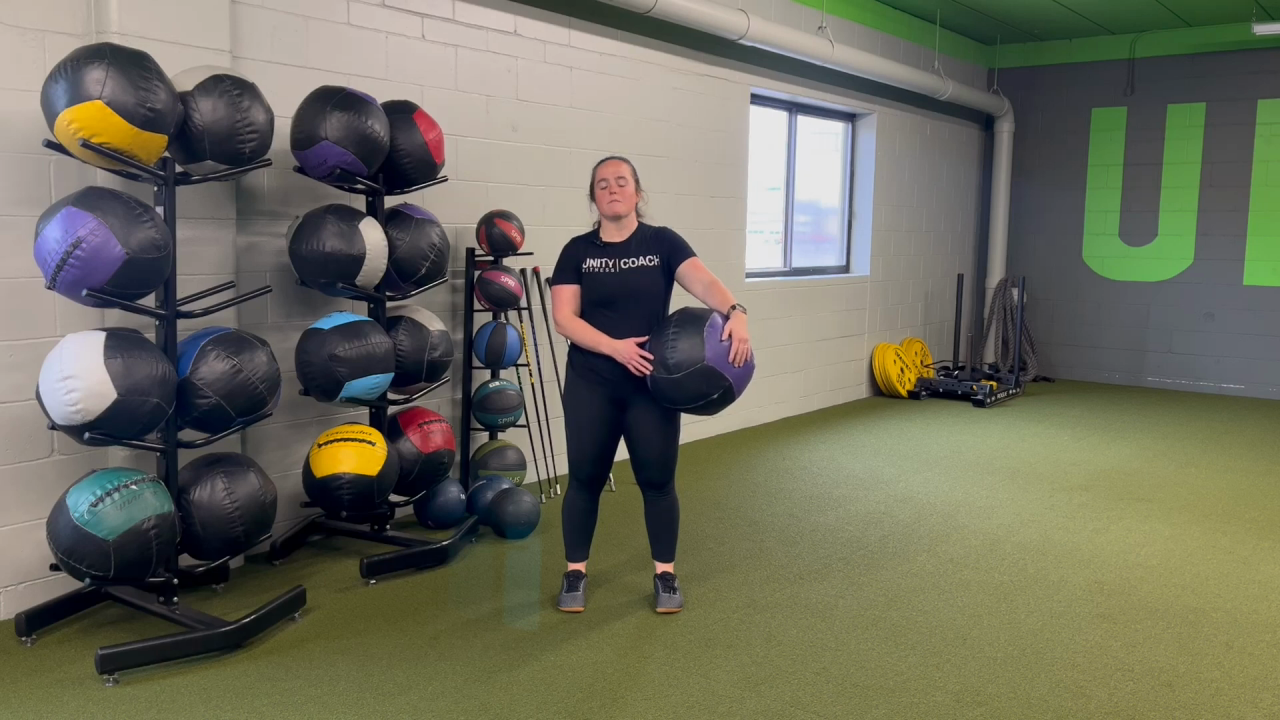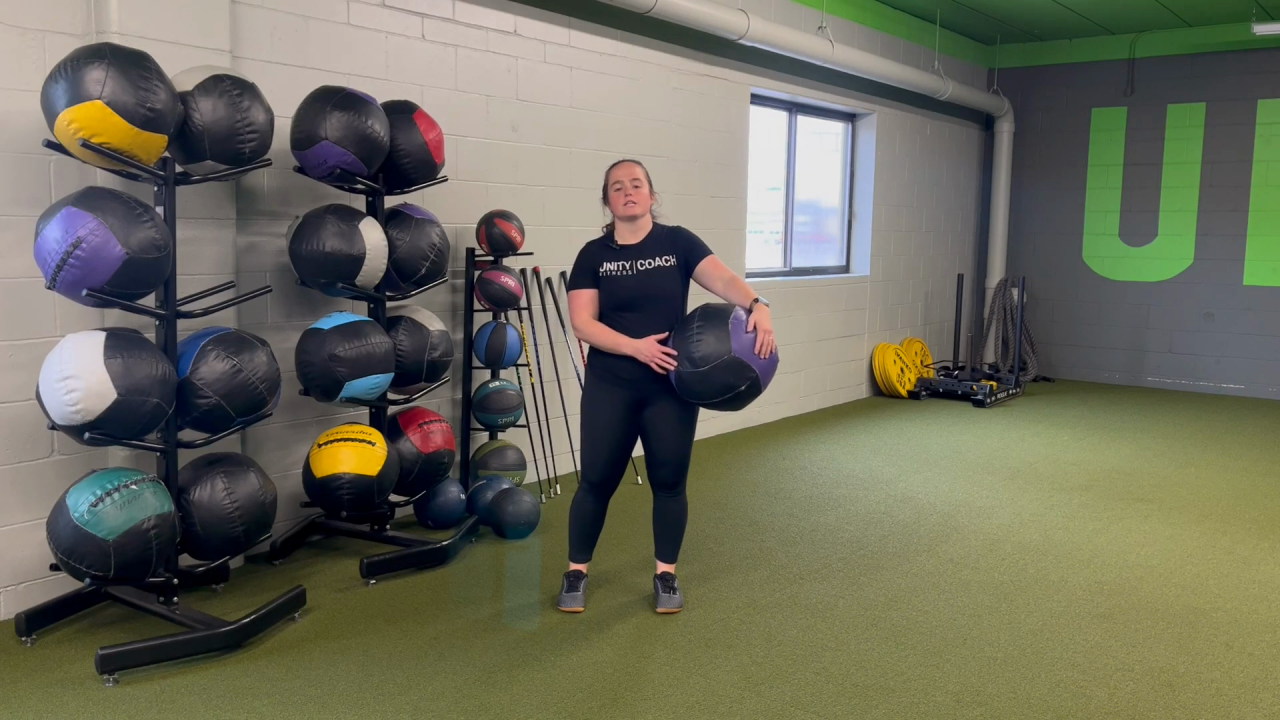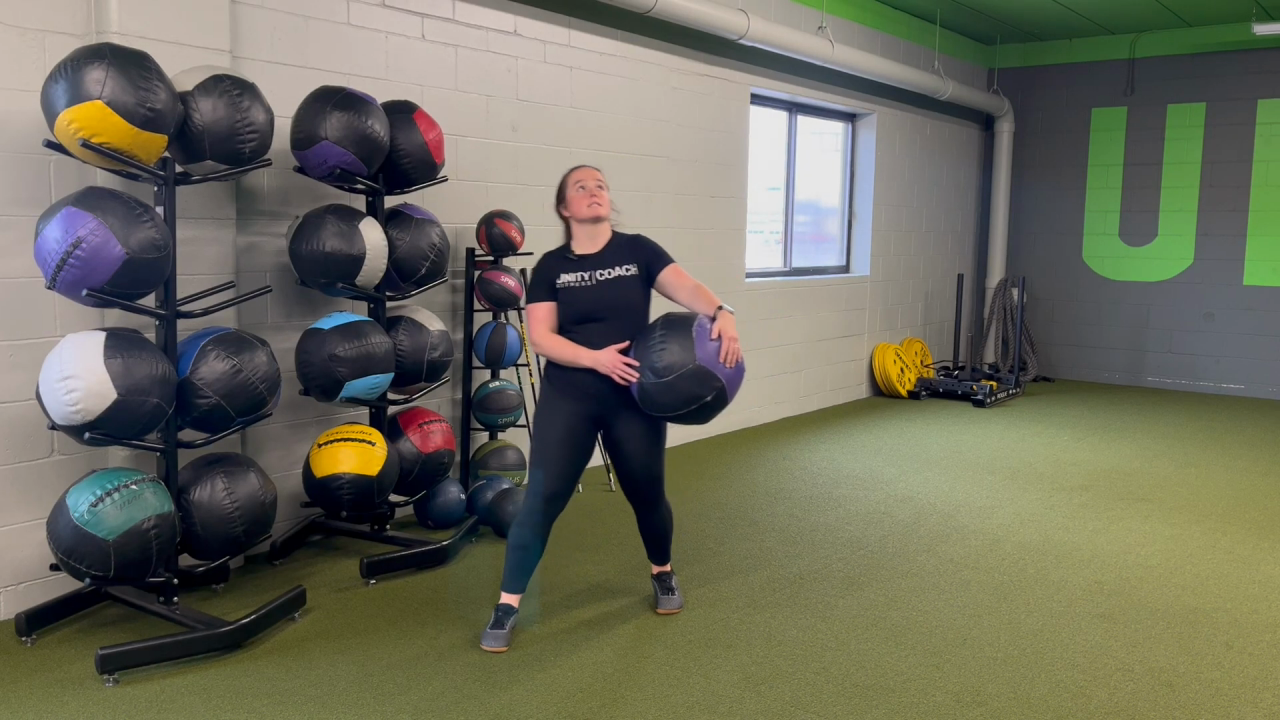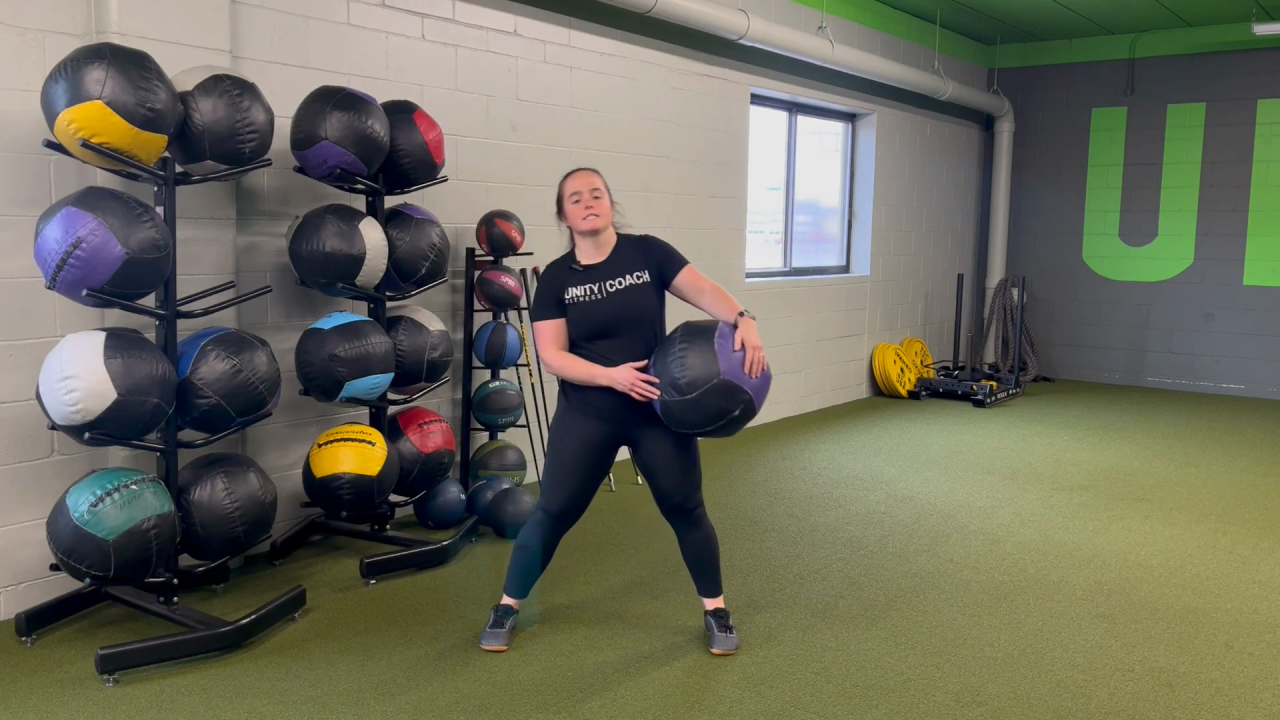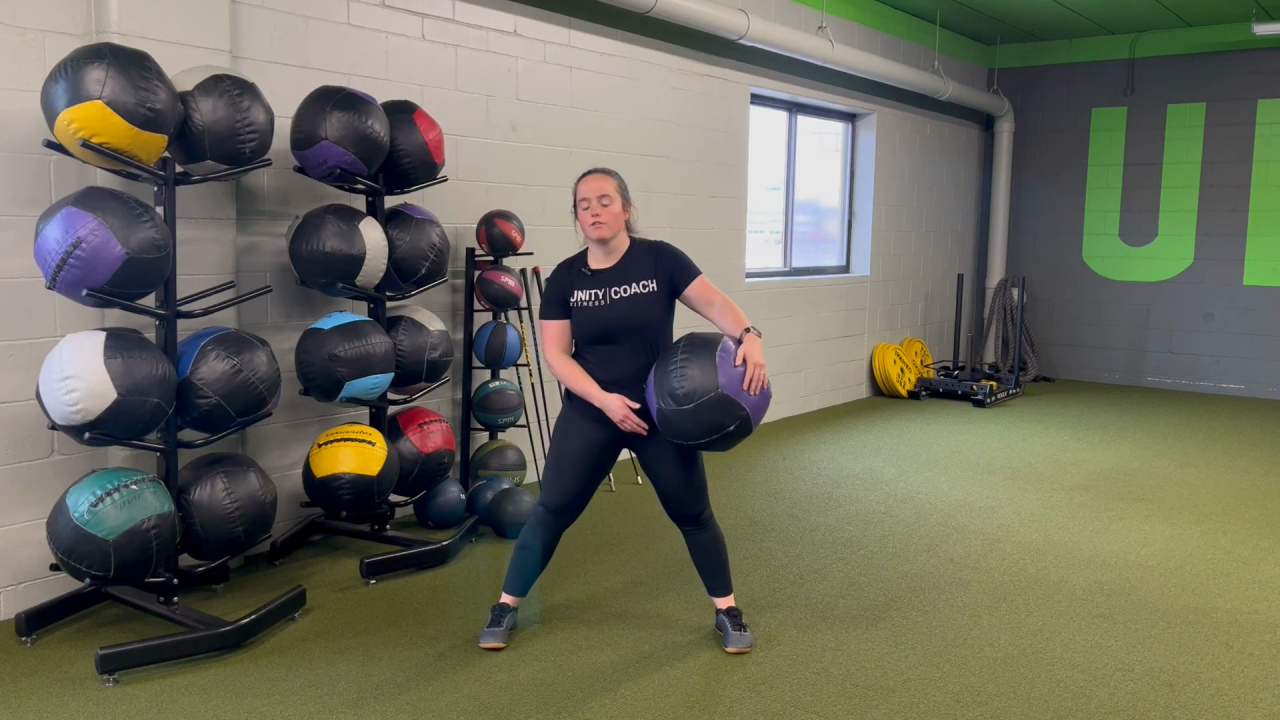
dt=1s
person 1, frame 1
left shoulder: (662, 242)
right shoulder: (578, 251)
left elbow: (703, 282)
right elbow: (564, 318)
left wrist: (734, 313)
right wrist: (614, 346)
left hip: (653, 385)
right hip: (591, 386)
left knee: (658, 480)
right knee: (585, 479)
left ankle: (665, 573)
right ankle: (575, 572)
person 1, frame 2
left shoulder: (677, 242)
right shoulder: (593, 255)
left elbow: (722, 278)
right elbow: (582, 323)
left wrist: (757, 305)
right wrist: (635, 346)
left hip: (672, 386)
right hip: (610, 387)
left knee: (669, 480)
right knee: (597, 481)
left ankle: (666, 575)
right ankle: (576, 572)
person 1, frame 3
left shoulder: (638, 250)
right shoulder: (551, 267)
left elbow: (685, 287)
right elbow: (541, 338)
left wrist: (721, 314)
right wrist: (596, 358)
left hip: (633, 398)
right hip: (567, 399)
left knee: (646, 494)
right knee: (542, 498)
left ankle: (662, 573)
right ankle: (507, 604)
person 1, frame 4
left shoulder: (647, 252)
right shoulder: (556, 278)
left elbow: (702, 290)
right elbow: (552, 355)
left wrist: (742, 320)
right wrist: (612, 376)
left hip: (659, 409)
right hip: (585, 414)
left knee: (685, 508)
right knee: (554, 510)
left ankle: (715, 610)
right ankle: (508, 606)
person 1, frame 5
left shoulder: (659, 258)
right shoulder: (565, 277)
left elbow: (713, 303)
right elbow: (556, 354)
left wrist: (749, 337)
right wrist: (604, 400)
right hip: (589, 415)
left knee: (692, 512)
right knee: (553, 509)
left ankle: (727, 609)
right ankle: (507, 605)
